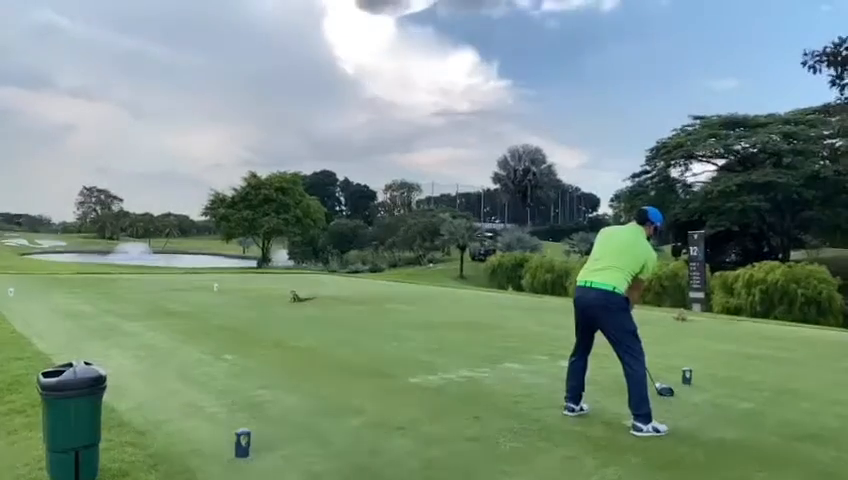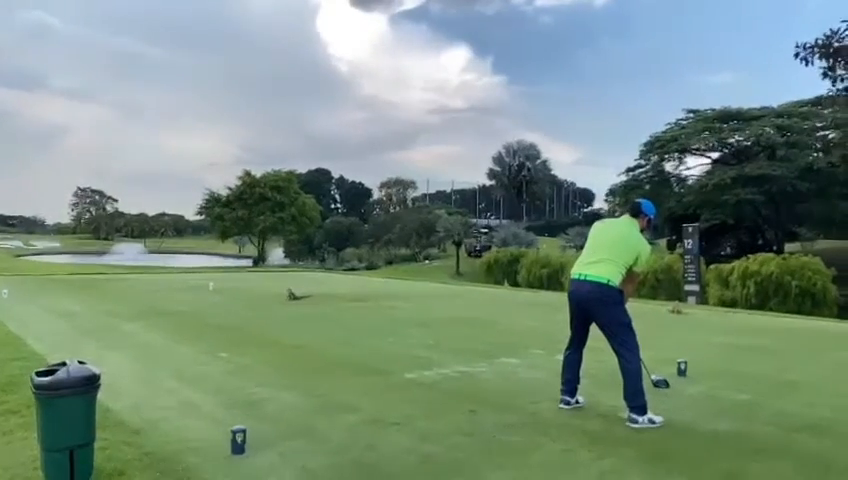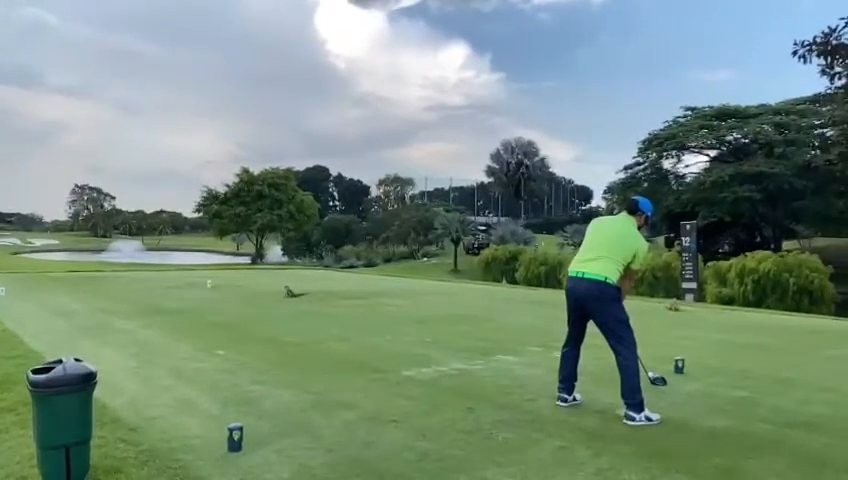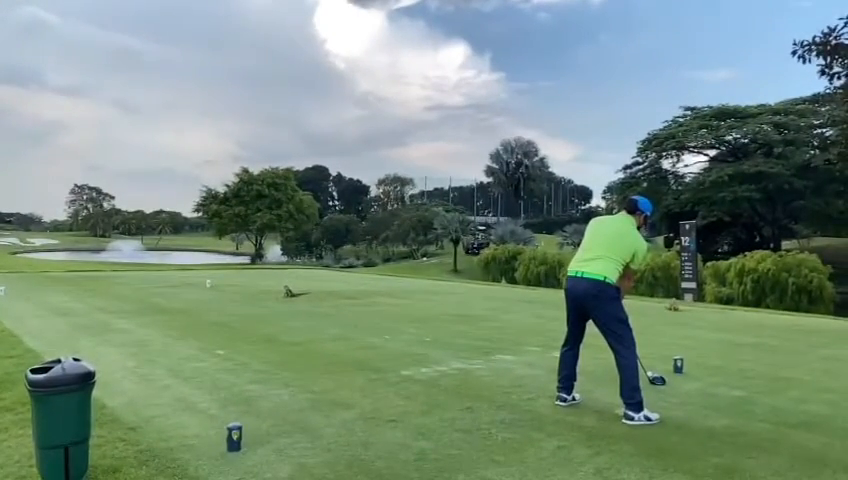
dt=0.4s
person 1, frame 1
left shoulder: (607, 231)
right shoulder: (648, 252)
right elbow: (635, 290)
right wrist: (625, 311)
left hip: (582, 290)
right hip: (608, 297)
left knee: (580, 349)
right knee: (633, 357)
left ankle: (572, 402)
right ankle: (642, 421)
person 1, frame 2
left shoulder: (600, 224)
right shoulder: (641, 244)
right elbow: (630, 282)
right wrist: (619, 304)
left hip: (576, 284)
right hip: (603, 290)
left knee: (575, 342)
right knee: (628, 350)
left ankle: (568, 395)
right ankle: (637, 412)
person 1, frame 3
left shoulder: (598, 222)
right shoulder: (639, 241)
right elbow: (628, 279)
right wrist: (617, 301)
left hip: (573, 281)
right hip: (600, 287)
left knee: (573, 339)
right knee: (626, 347)
left ankle: (565, 392)
right ankle: (634, 410)
person 1, frame 4
left shoulder: (597, 221)
right shoulder: (639, 241)
right elbow: (627, 279)
right wrist: (616, 299)
left hip: (573, 281)
right hip: (599, 287)
left knee: (572, 339)
right knee: (625, 347)
left ankle: (564, 392)
right ankle: (633, 410)
